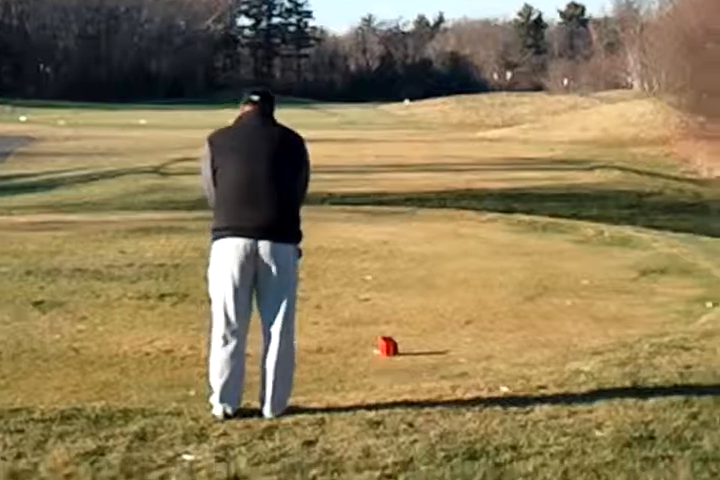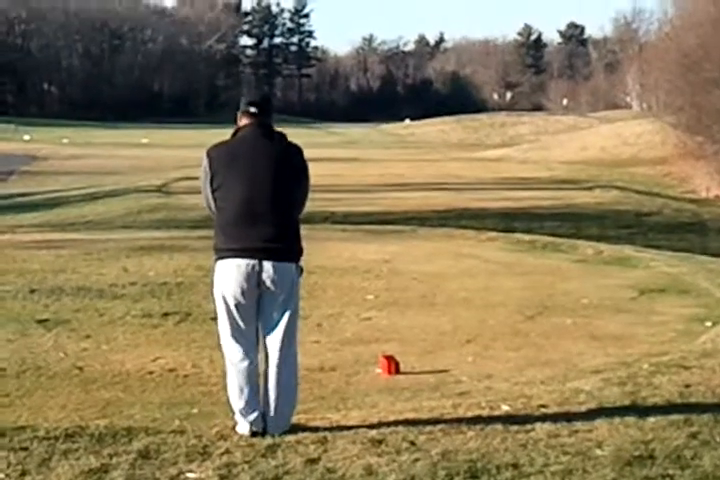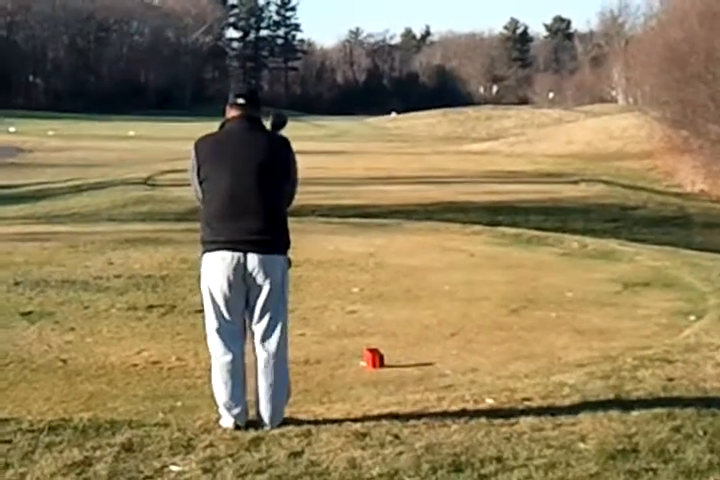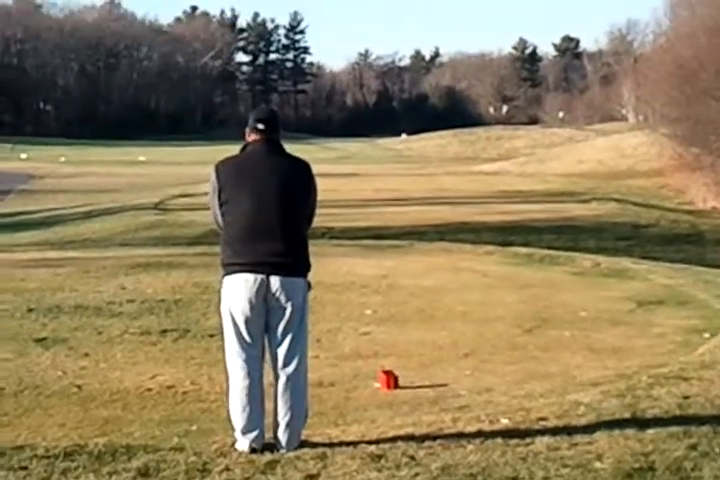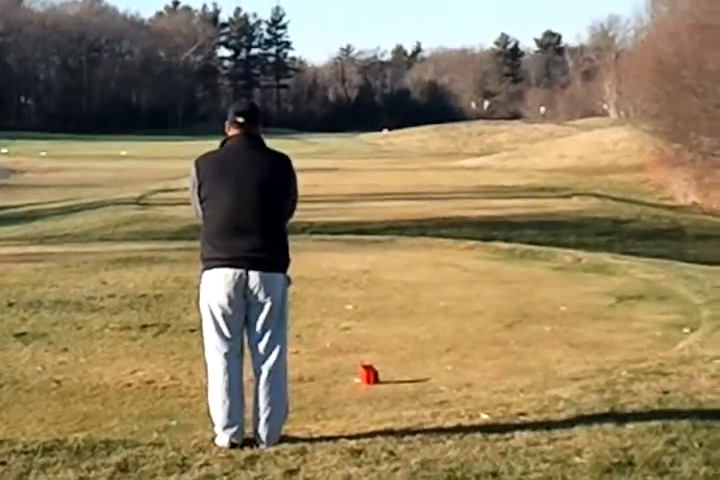
dt=1s
person 1, frame 1
left shoulder: (217, 141)
right shoulder: (292, 142)
left elbow: (212, 193)
right elbow: (298, 193)
left hip: (231, 240)
right hip: (278, 242)
left knee: (228, 328)
right knee: (278, 327)
left ankle: (224, 403)
right ankle: (274, 404)
person 1, frame 2
left shoulder: (216, 155)
right shoulder: (292, 154)
left elbow: (212, 206)
right elbow: (298, 205)
left hip: (233, 260)
right hip: (281, 260)
left knee: (239, 348)
right knee: (281, 346)
left ankle: (248, 420)
right ankle: (277, 421)
person 1, frame 3
left shoulder: (203, 147)
right shoulder: (279, 146)
left elbow: (202, 196)
right elbow: (287, 196)
left hip: (219, 252)
right hip: (268, 252)
left knee: (224, 339)
right knee: (270, 340)
left ankle: (232, 414)
right ankle: (272, 415)
person 1, frame 4
left shoulder: (224, 170)
right shoulder: (300, 170)
left elbow: (220, 220)
right elbow: (306, 220)
left hip: (241, 275)
right hip: (289, 275)
left knee: (244, 361)
right knee: (290, 361)
left ankle: (249, 438)
right ankle: (288, 438)
person 1, frame 5
left shoulder: (204, 165)
right shoulder: (280, 164)
left elbow: (201, 213)
left hip: (220, 270)
right hip: (268, 270)
left knee: (223, 354)
right knee: (270, 355)
left ankle: (228, 433)
right ankle: (268, 433)
